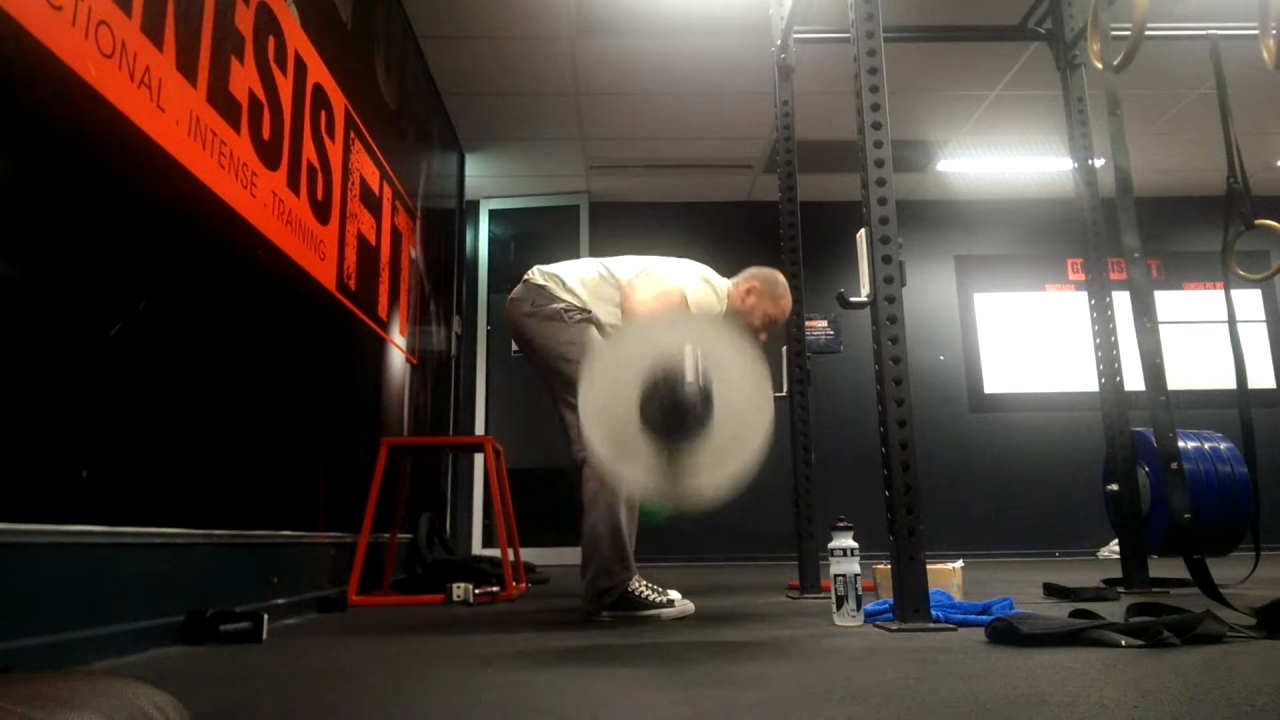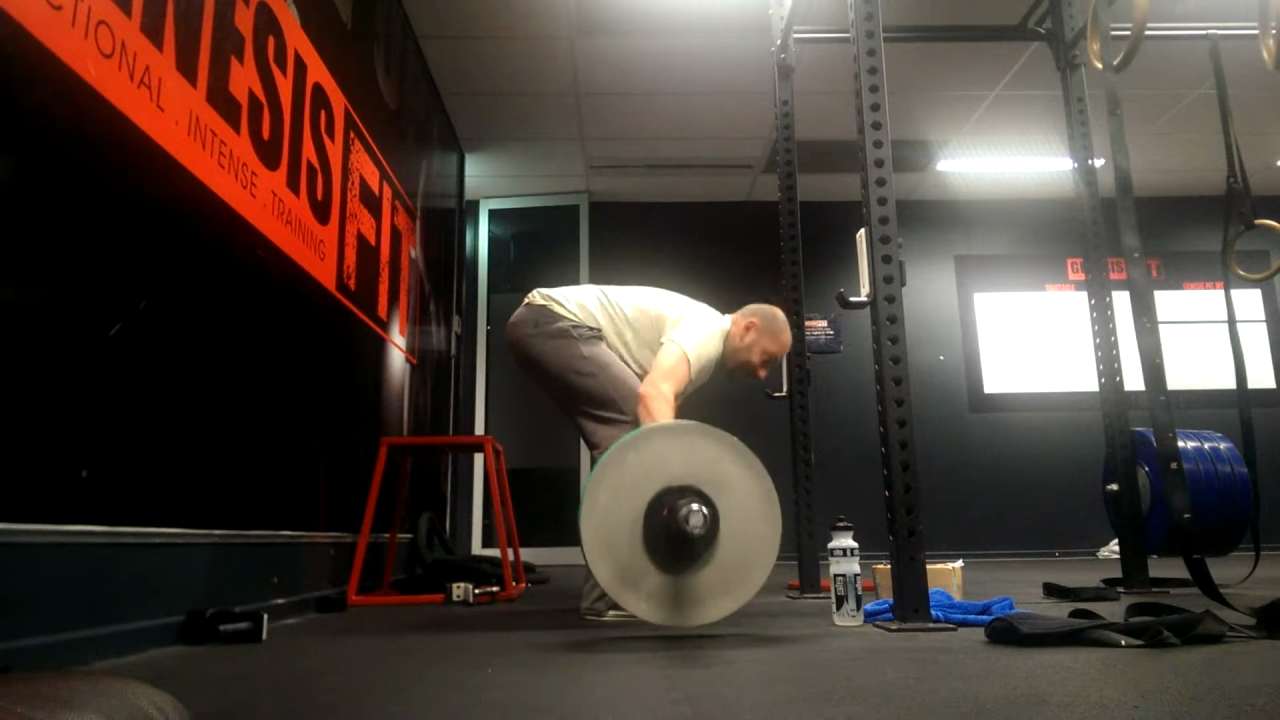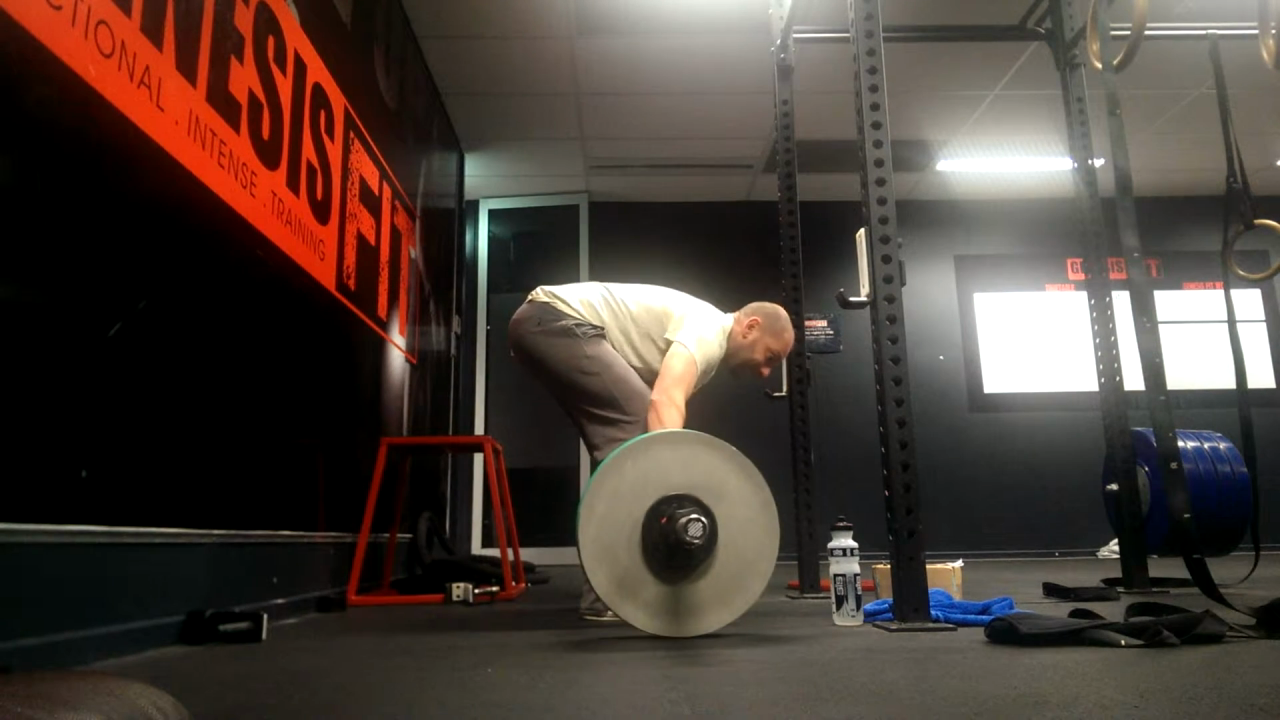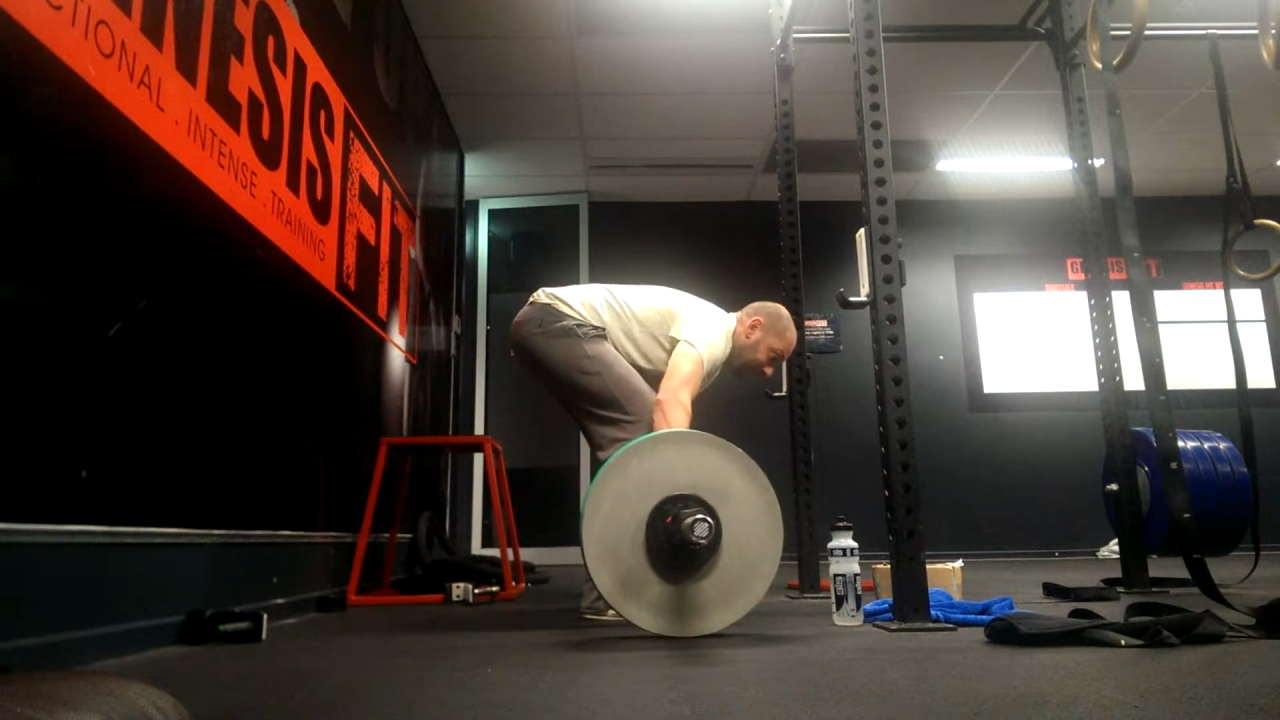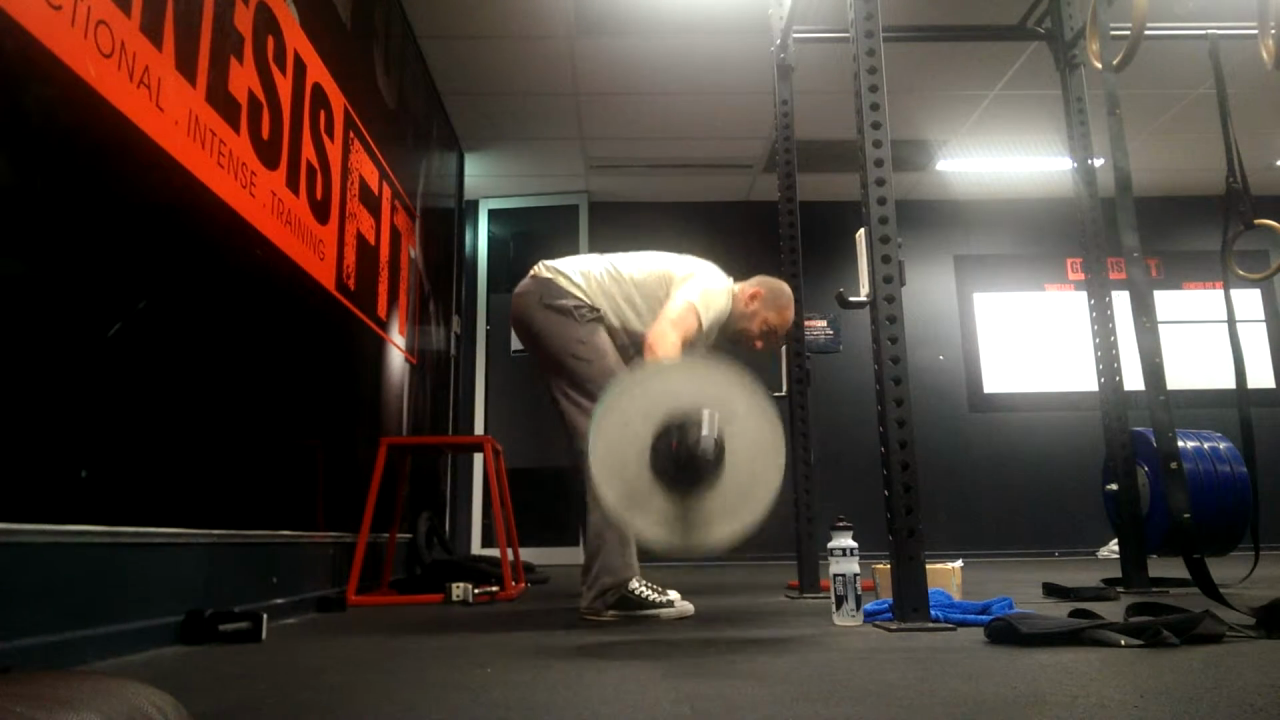
dt=0.3s
person 1, frame 1
left shoulder: (706, 302)
right shoulder: (708, 290)
right elbow: (639, 299)
left hip: (544, 306)
right hip: (547, 301)
left ankle: (610, 579)
right ankle: (611, 588)
person 1, frame 2
left shoulder: (703, 340)
right shoulder: (706, 330)
right elbow: (654, 395)
left hip: (540, 326)
right hip: (551, 321)
left knee: (629, 431)
right knee: (637, 430)
person 1, frame 3
left shoulder: (706, 350)
right shoulder: (710, 329)
right elbow: (665, 401)
left hip: (540, 324)
right hip: (553, 319)
left knee: (626, 436)
right knee: (639, 429)
person 1, frame 4
left shoulder: (707, 349)
right shoulder: (713, 329)
right elbow: (671, 402)
left hip: (541, 326)
right hip: (554, 320)
left knee: (632, 430)
right knee: (642, 428)
person 1, frame 5
left shoulder: (706, 321)
right shoulder: (714, 290)
right elbow: (660, 341)
left hip: (547, 303)
right hip: (556, 296)
left ankle: (610, 579)
right ankle: (611, 589)
